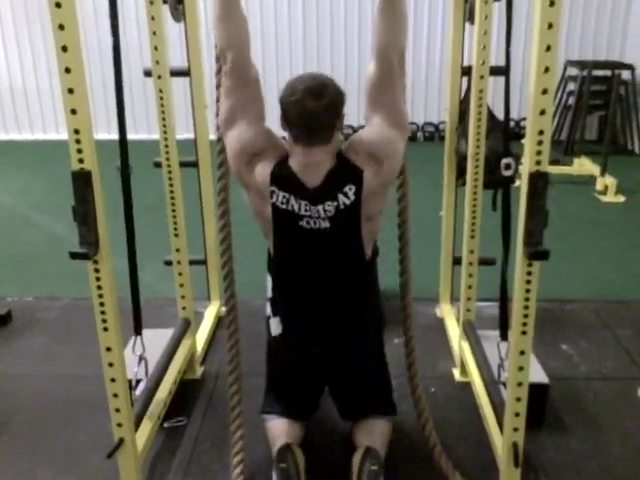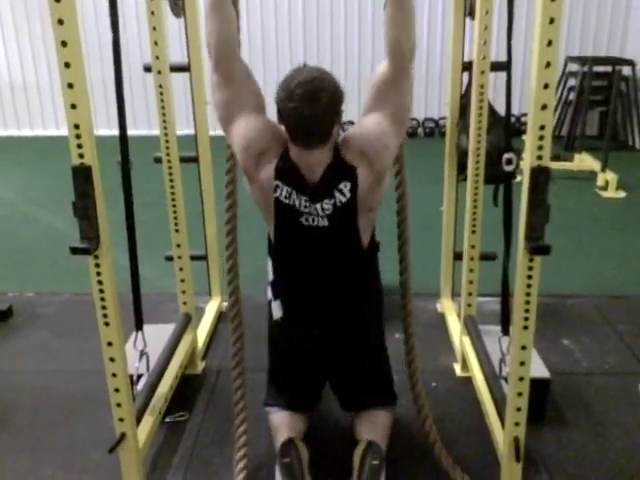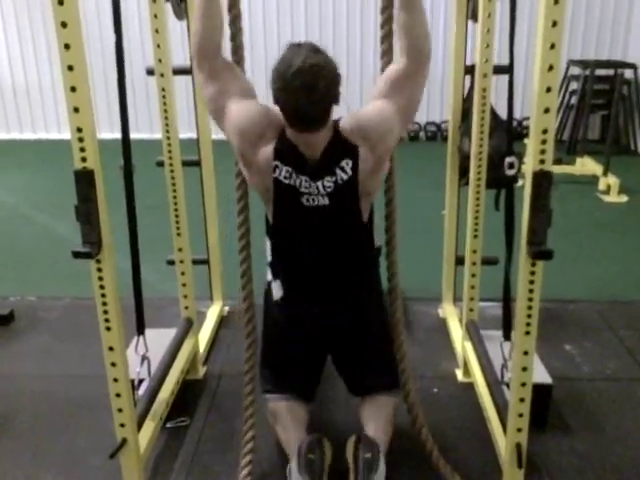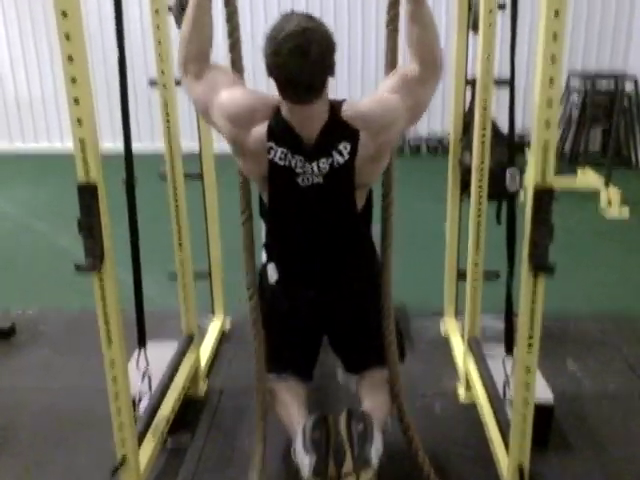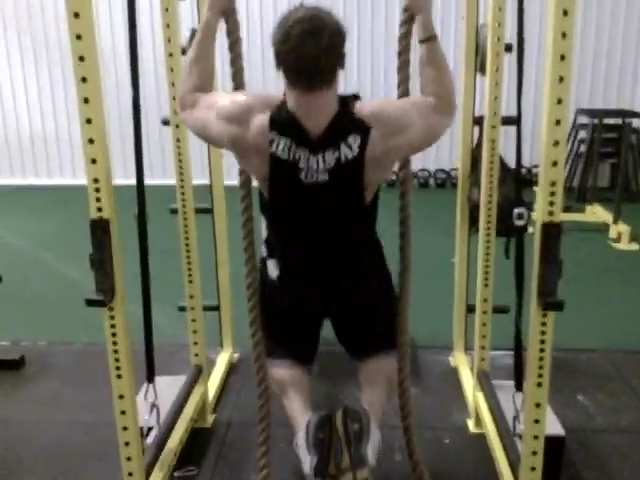
dt=0.2s
person 1, frame 1
left shoulder: (259, 170)
right shoulder: (370, 169)
left elbow: (235, 63)
right elbow: (389, 64)
left hip: (291, 331)
right hip: (357, 330)
left knee: (283, 409)
right knee: (373, 410)
person 1, frame 2
left shoulder: (261, 160)
right shoulder: (367, 160)
left elbow: (225, 62)
right elbow: (398, 62)
left hip: (291, 318)
right hip: (357, 317)
left knee: (285, 402)
right knee: (374, 401)
person 1, frame 3
left shoulder: (256, 144)
right shoulder: (367, 142)
left elbow: (207, 63)
right elbow: (415, 61)
left hip: (289, 299)
right hip: (358, 298)
left knee: (283, 390)
right knee: (379, 387)
person 1, frame 4
left shoulder: (247, 126)
right shoulder: (369, 127)
left elbow: (194, 68)
right elbow: (427, 69)
left hip: (285, 279)
right hip: (354, 279)
left knee: (285, 373)
right knee: (374, 367)
left ankle: (303, 432)
right ankle: (368, 424)
person 1, frame 5
left shoulder: (250, 123)
right shoulder: (379, 126)
left elbow: (187, 102)
right elbow: (443, 108)
left hip: (288, 272)
right hip: (359, 273)
left knee: (284, 356)
right knee: (380, 348)
left ankle: (305, 425)
right ankle: (366, 421)
